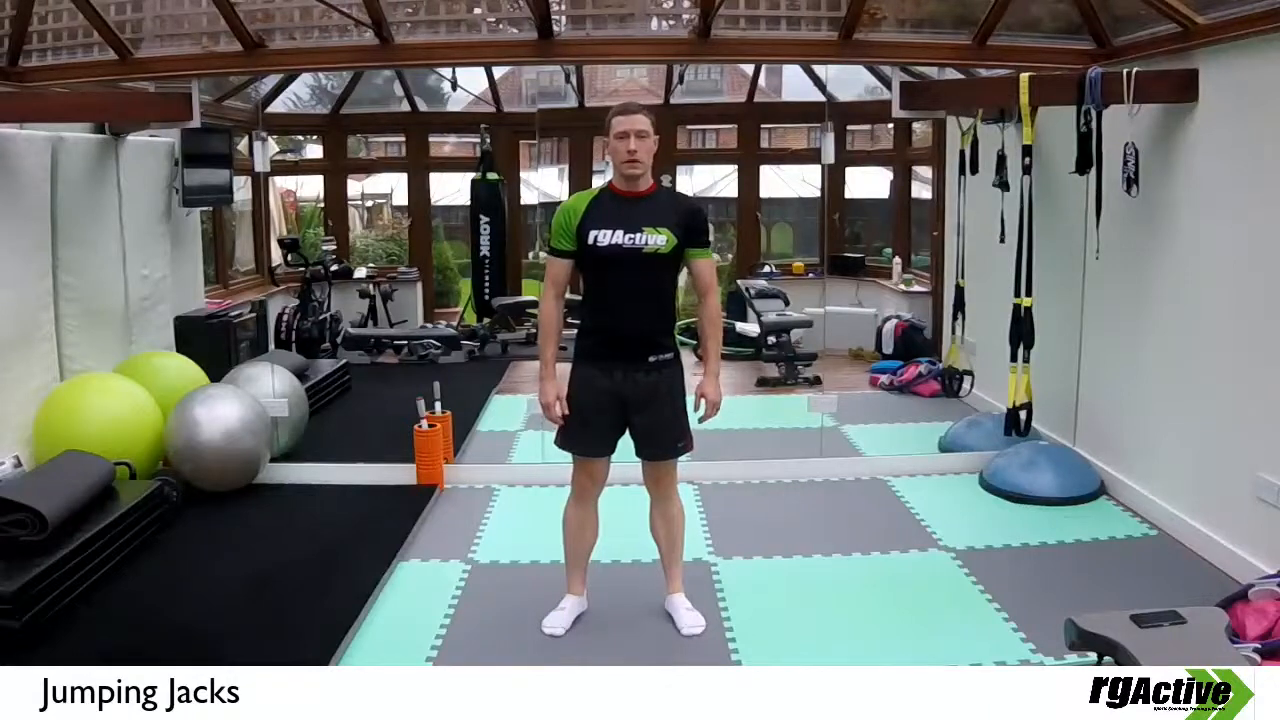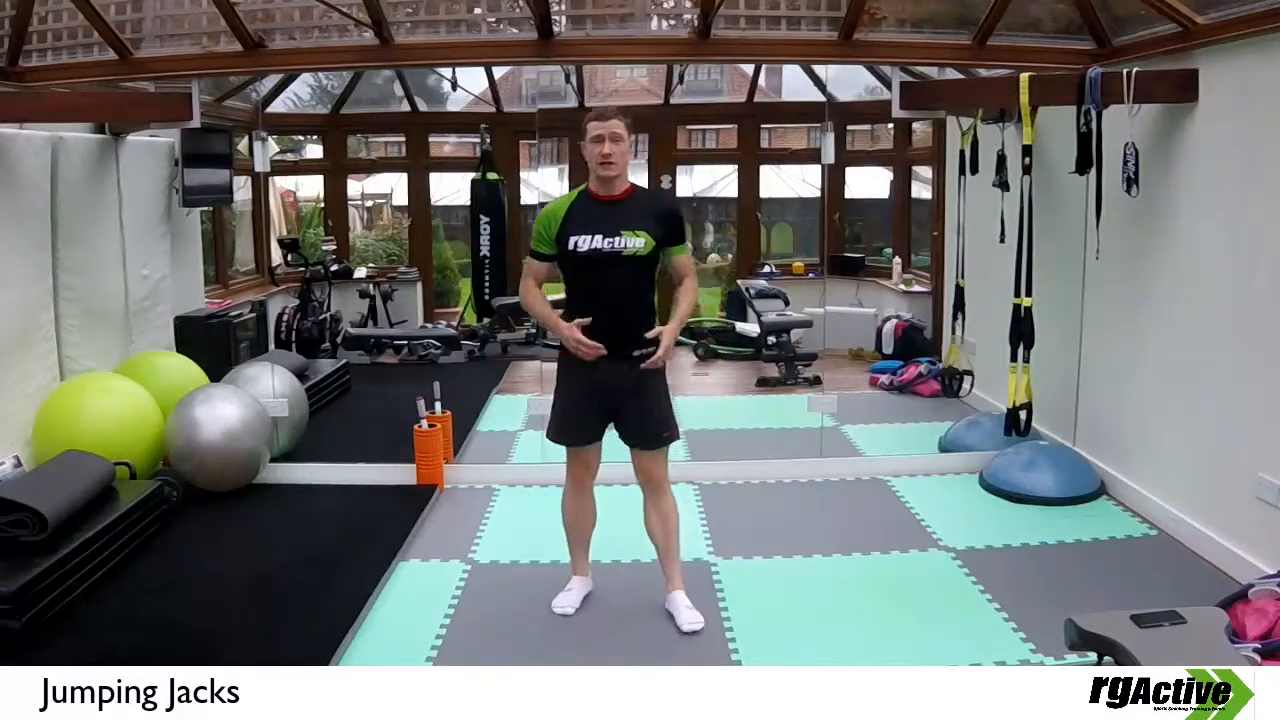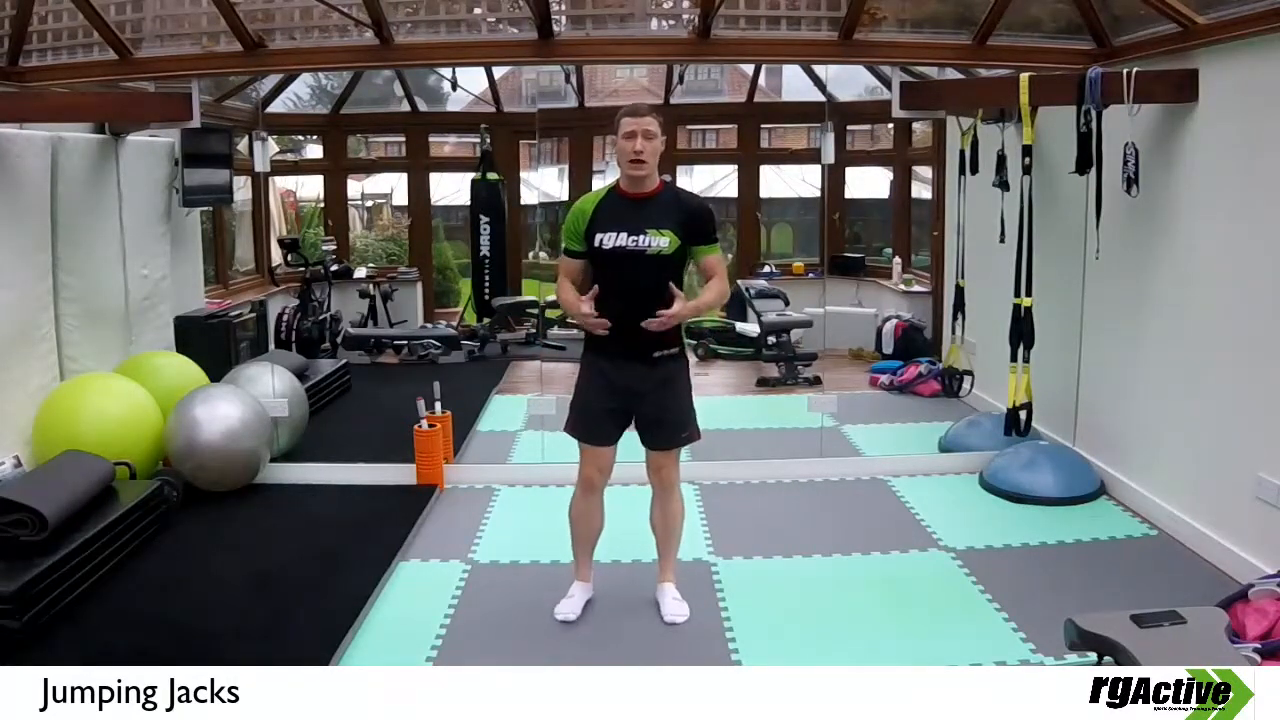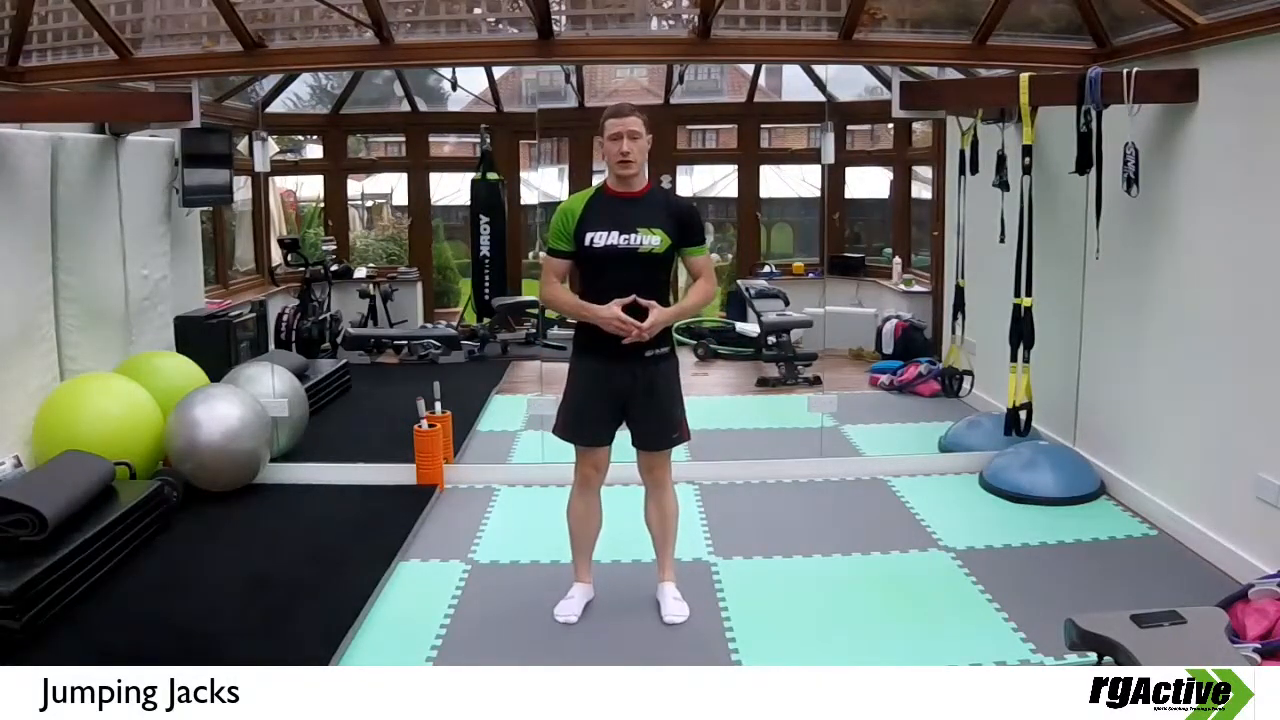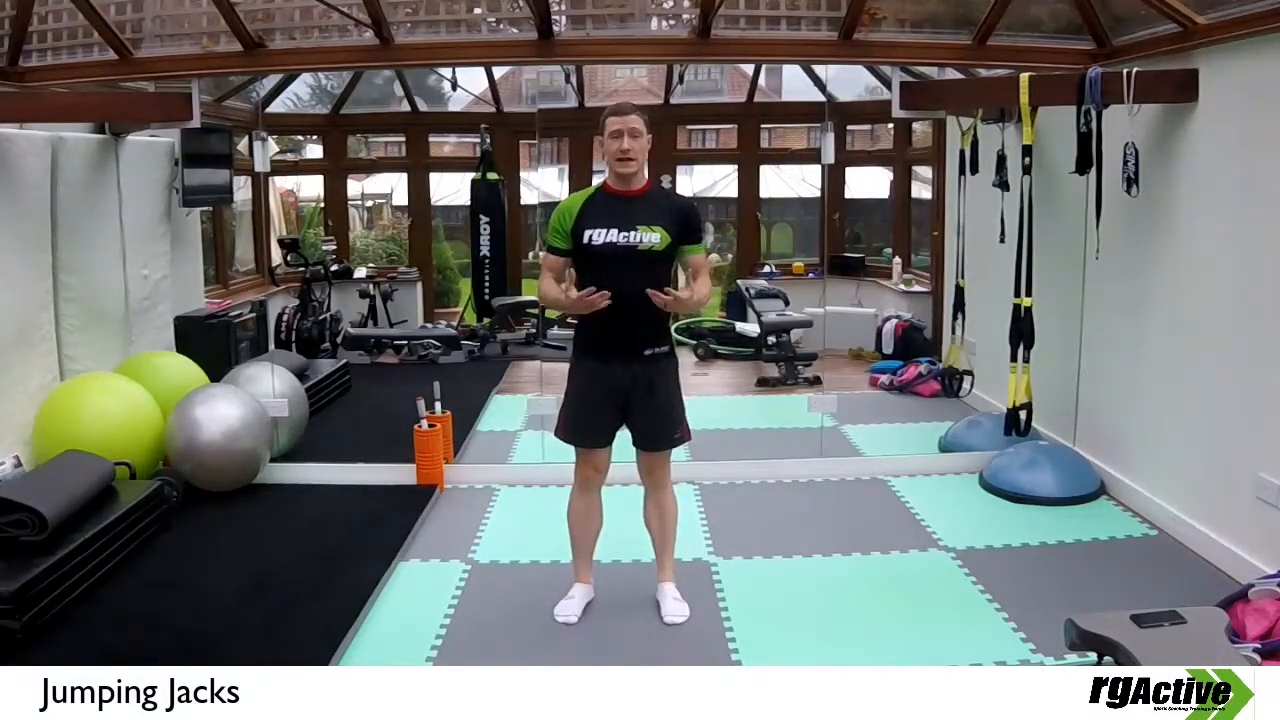
dt=1s
person 1, frame 1
left shoulder: (684, 212)
right shoulder: (579, 210)
left elbow: (708, 294)
right elbow: (553, 292)
left wrist: (711, 370)
right wrist: (548, 371)
left hip: (659, 370)
right hip: (593, 371)
left knee: (664, 484)
right knee: (585, 485)
left ankle: (675, 593)
right ankle: (575, 594)
person 1, frame 2
left shoulder: (660, 210)
right shoulder: (558, 214)
left elbow: (686, 278)
right elbow: (529, 285)
left wrist: (674, 326)
right wrist: (560, 327)
left hip: (642, 364)
right hip: (582, 364)
left knee: (655, 480)
right knee: (580, 474)
left ankle: (675, 589)
right ankle: (580, 575)
person 1, frame 3
left shoulder: (690, 209)
right shoulder: (588, 209)
left elbow: (719, 281)
right elbow: (566, 279)
left wrist: (689, 309)
right wrist: (578, 310)
left hip: (663, 364)
right hip: (603, 363)
left knee: (664, 477)
right knee: (590, 477)
left ankle: (666, 581)
right ankle: (582, 580)
person 1, frame 4
left shoulder: (676, 210)
right shoulder: (575, 210)
left elbow: (706, 282)
right elbow: (550, 287)
left wrist: (668, 314)
right wrist: (596, 313)
left hip: (654, 362)
right hip: (593, 362)
left knee: (657, 474)
right knee: (588, 474)
left ankle: (666, 581)
right ankle: (581, 581)
person 1, frame 5
left shoulder: (677, 208)
right shoulder: (575, 209)
left elbow: (702, 276)
right elbow: (546, 280)
left wrist: (689, 299)
right wrist: (566, 299)
left hip: (654, 362)
right hip: (593, 362)
left knee: (657, 474)
right knee: (588, 474)
left ankle: (666, 581)
right ankle: (582, 582)
